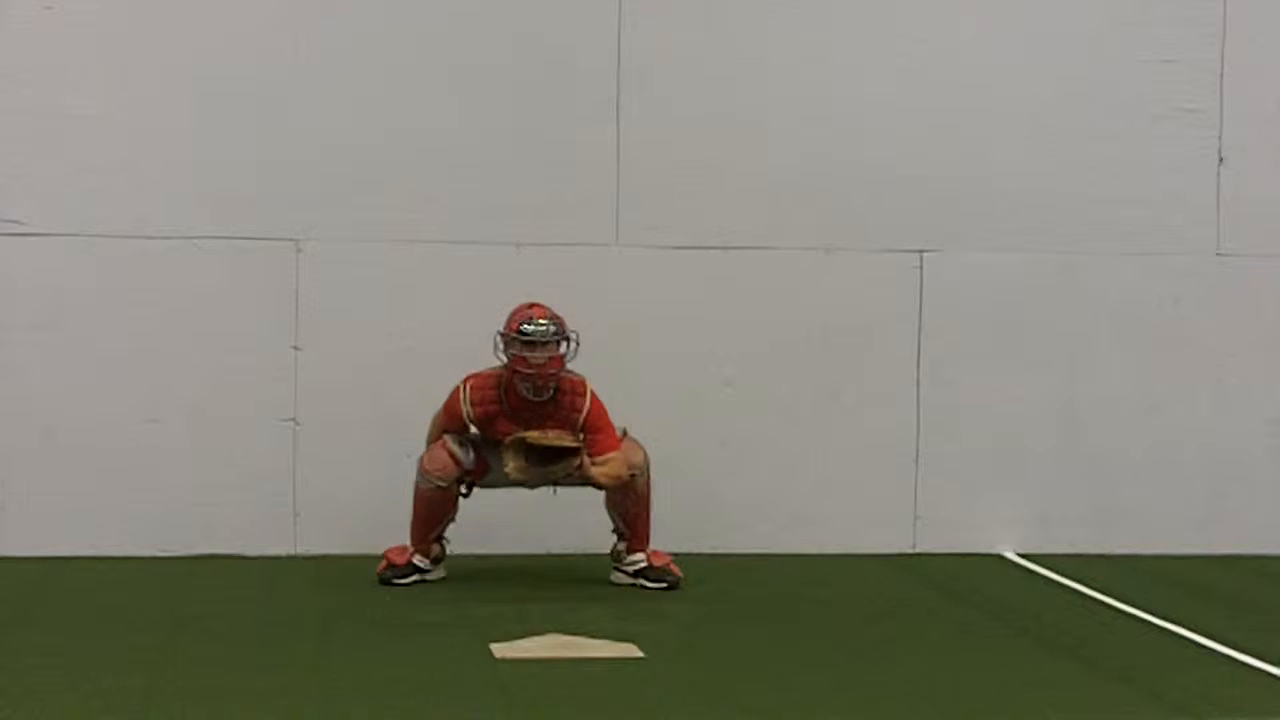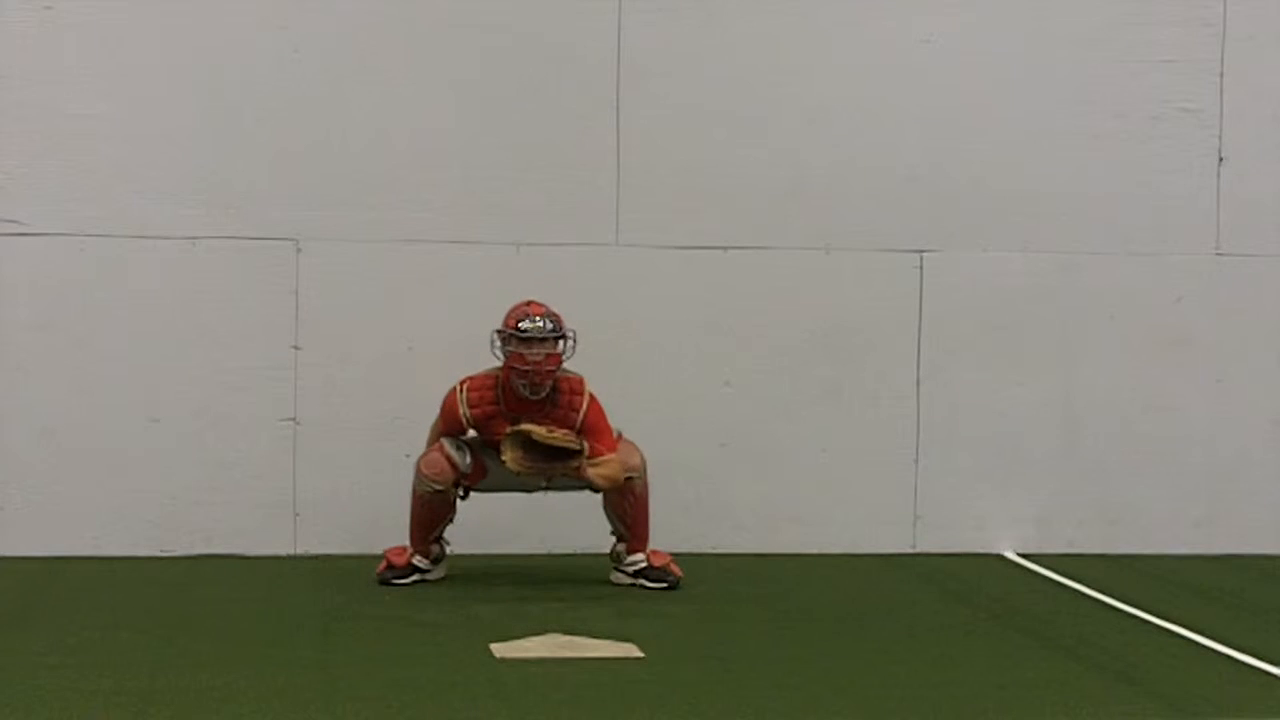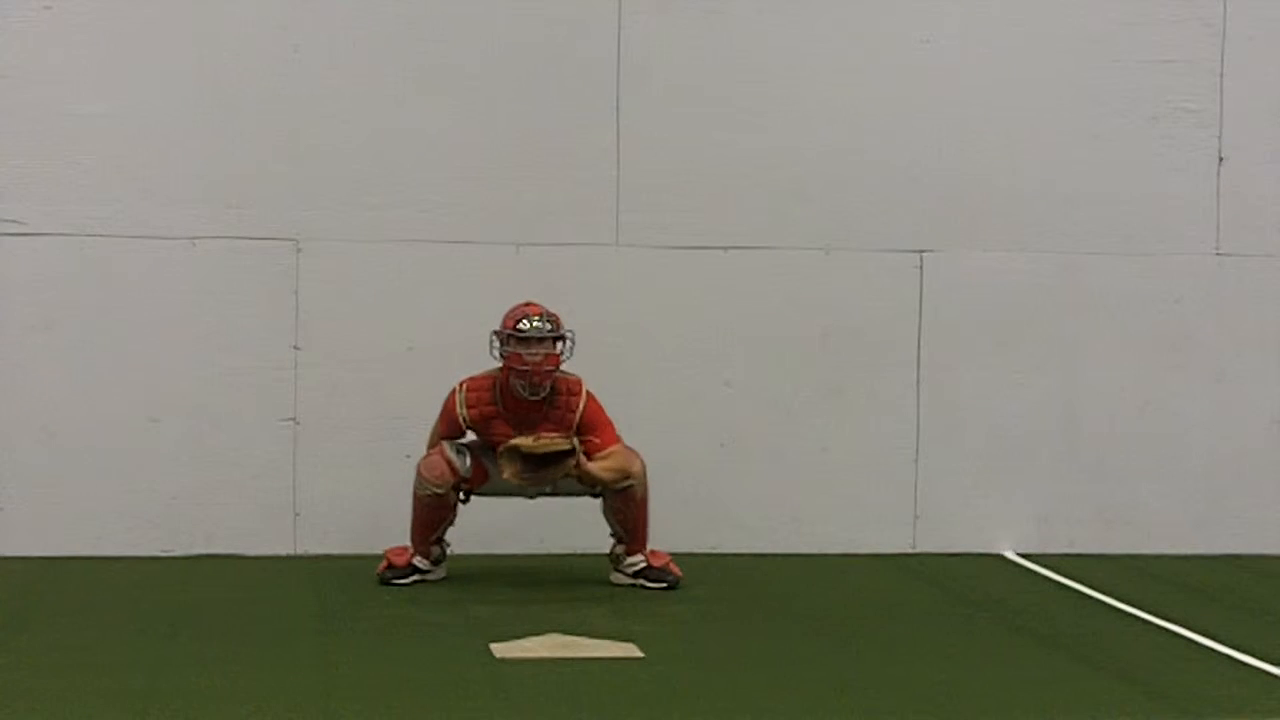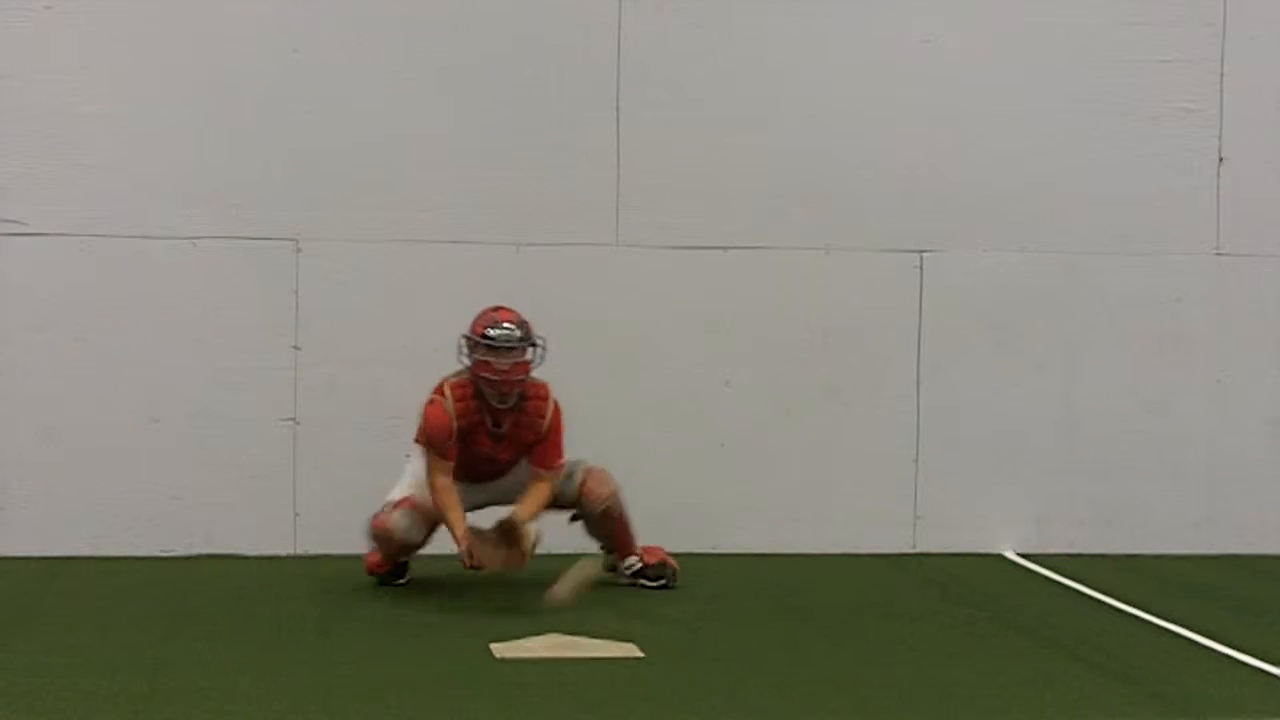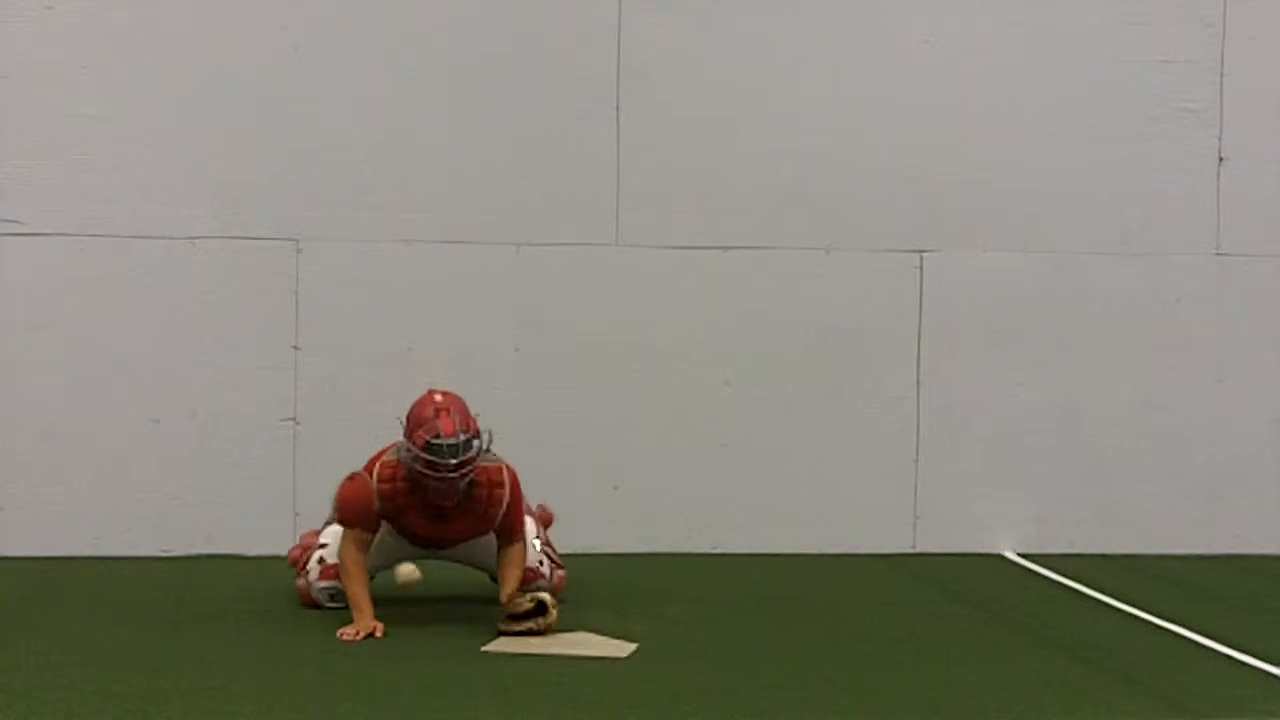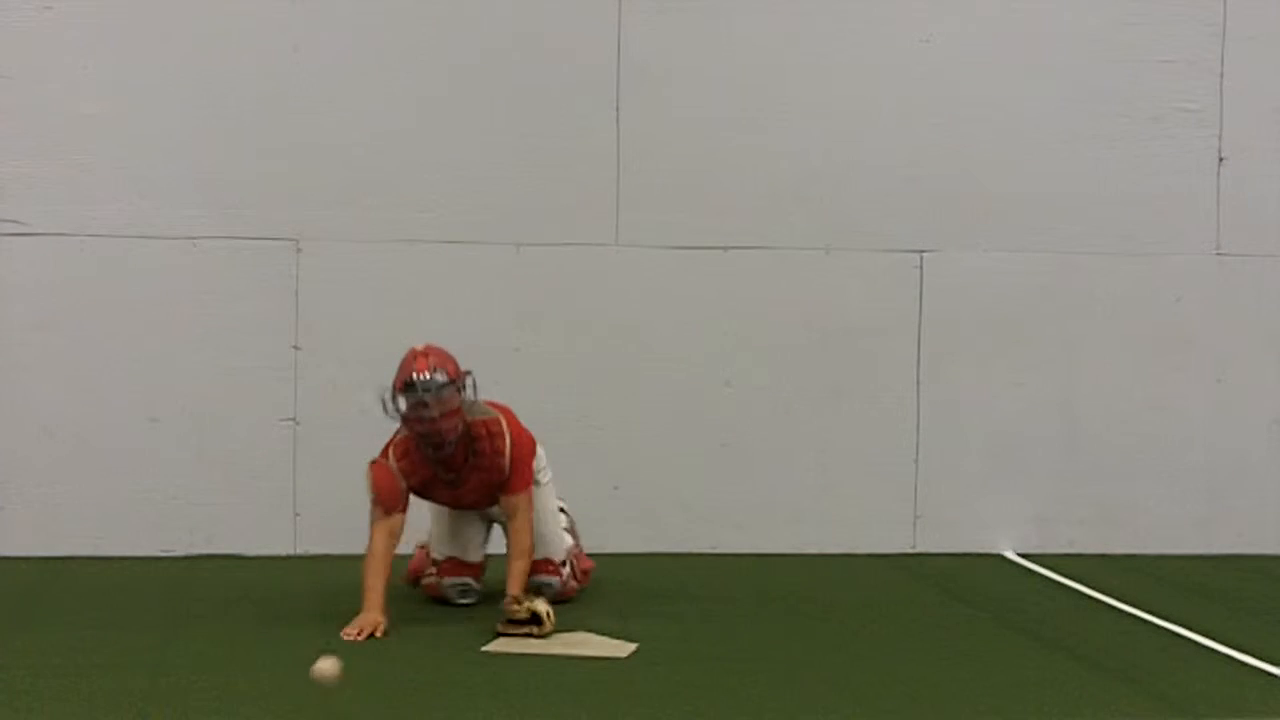
dt=0.5s
person 1, frame 1
left shoulder: (580, 398)
right shoulder: (477, 393)
left elbow: (618, 471)
right elbow: (440, 428)
left wrist: (589, 473)
right wrist: (432, 475)
right hip: (498, 458)
left knee: (632, 458)
right knee: (438, 462)
left ankle: (632, 558)
right ankle: (424, 555)
person 1, frame 2
left shoulder: (577, 397)
right shoulder: (473, 394)
left elbow: (614, 473)
right elbow: (440, 435)
left wrist: (587, 475)
right wrist: (431, 484)
right hip: (496, 462)
left knee: (628, 459)
right knee: (433, 465)
left ankle: (632, 558)
right ankle: (424, 555)
person 1, frame 3
left shoulder: (576, 399)
right shoulder: (472, 396)
left elbow: (620, 464)
right elbow: (438, 439)
left wrist: (587, 470)
right wrist: (432, 481)
right hip: (497, 466)
left knee: (631, 467)
right knee: (435, 469)
left ankle: (631, 559)
right ankle: (425, 557)
person 1, frame 4
left shoulder: (542, 404)
right shoulder: (449, 400)
left elbow: (544, 482)
right elbow: (440, 480)
left wrist: (517, 520)
right wrist: (460, 535)
left hip: (513, 472)
right hip: (453, 474)
left knee: (598, 490)
right knee: (391, 528)
left ankle: (627, 560)
right ankle: (394, 560)
person 1, frame 5
left shoulder: (499, 481)
right shoulder: (383, 476)
left elbow: (512, 541)
right elbow: (354, 547)
left wrist: (509, 593)
right wrist: (363, 617)
left hip: (472, 536)
right hip: (396, 531)
left knee: (546, 582)
right knee: (319, 588)
left ankle: (527, 519)
person 1, frame 6
left shoulder: (500, 431)
right shoulder: (399, 455)
left elbow: (520, 518)
right elbow: (383, 534)
left wrist: (515, 592)
right wrist: (372, 609)
left hip: (516, 486)
right hip: (452, 501)
left knee: (553, 585)
right knee: (455, 589)
left ankle: (559, 526)
right ankle: (433, 550)
